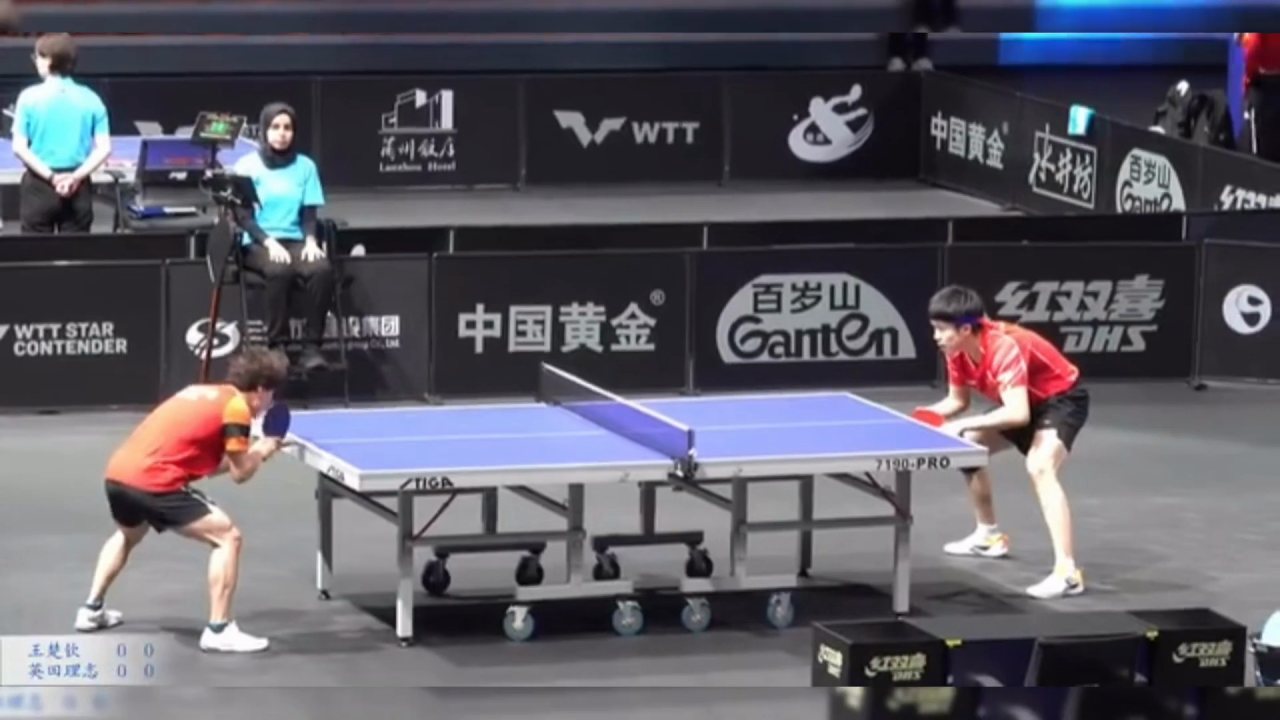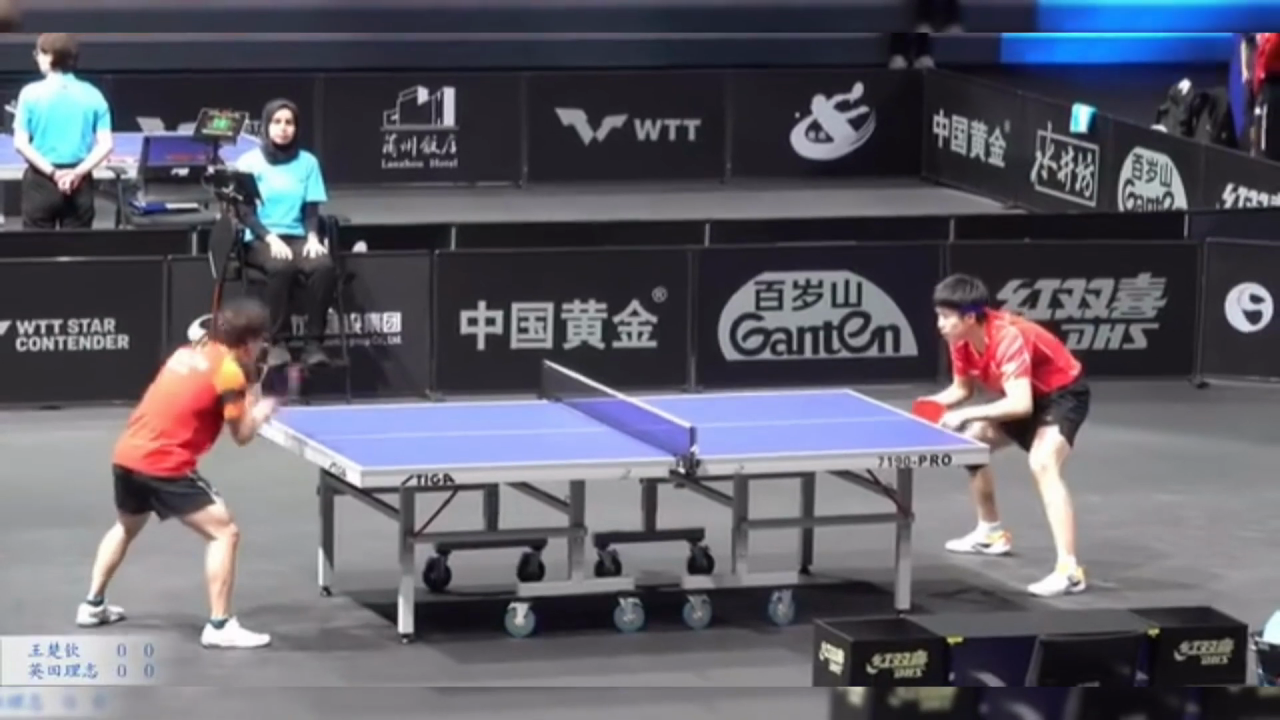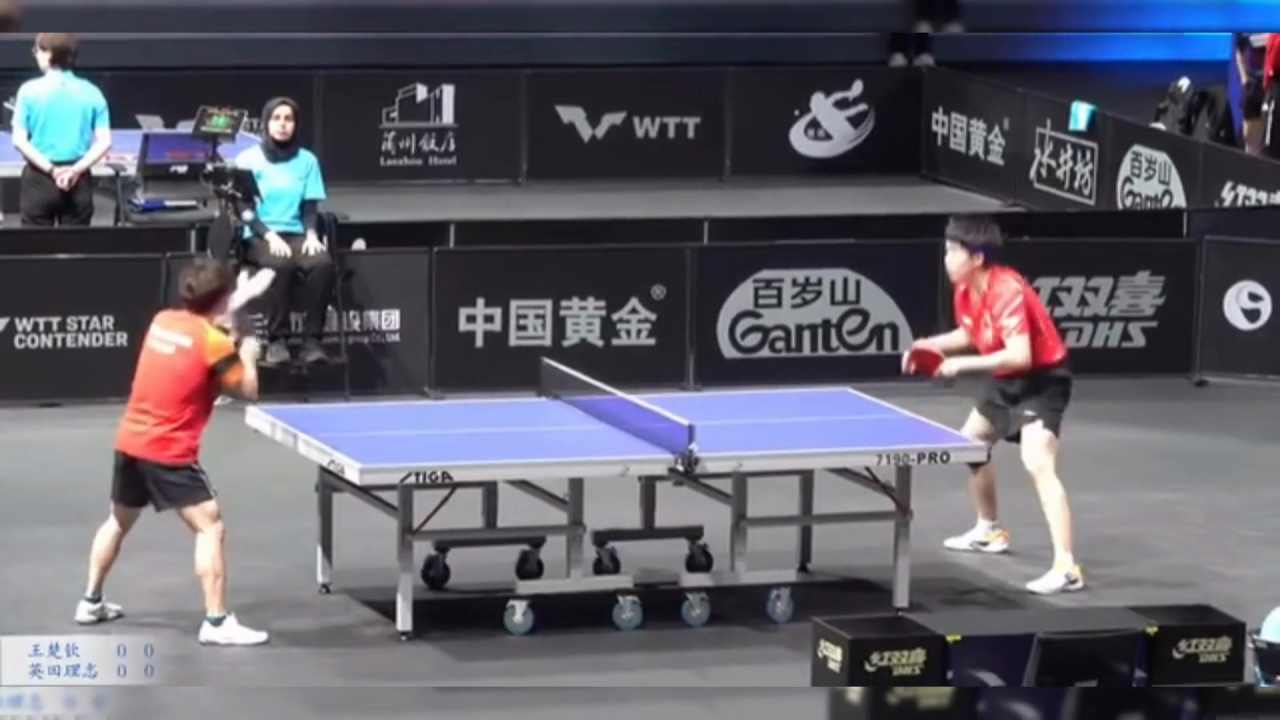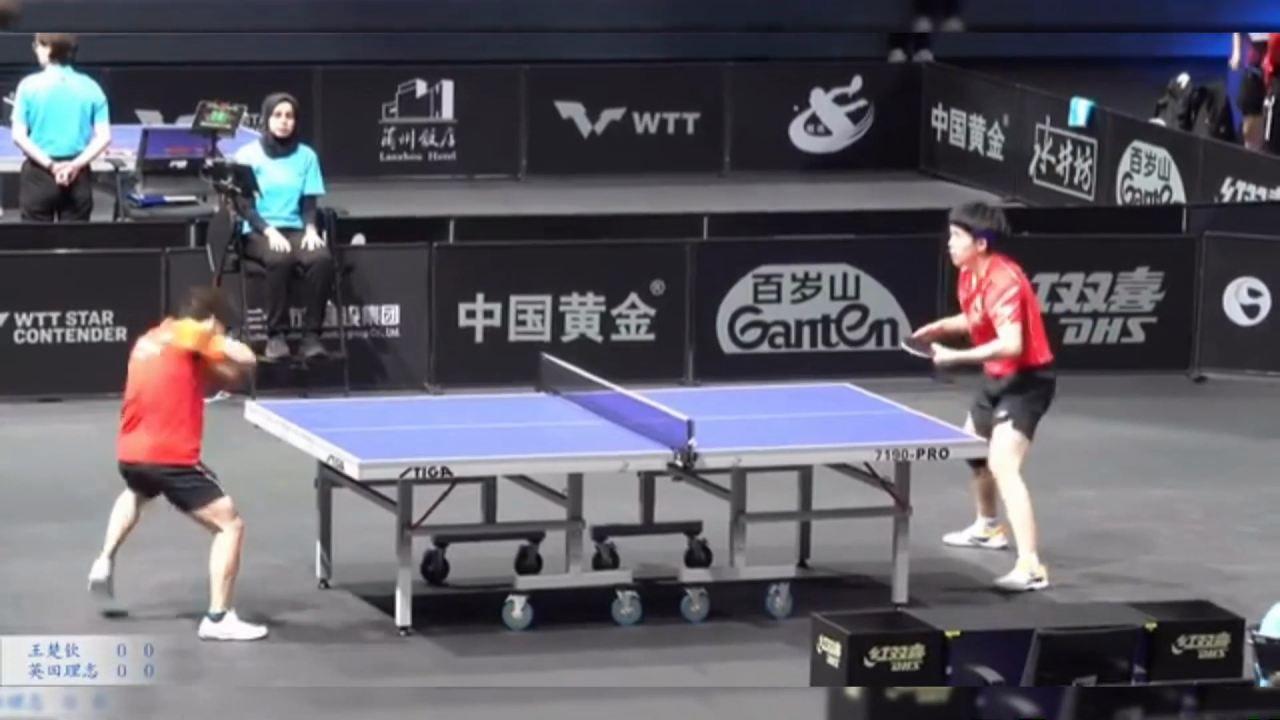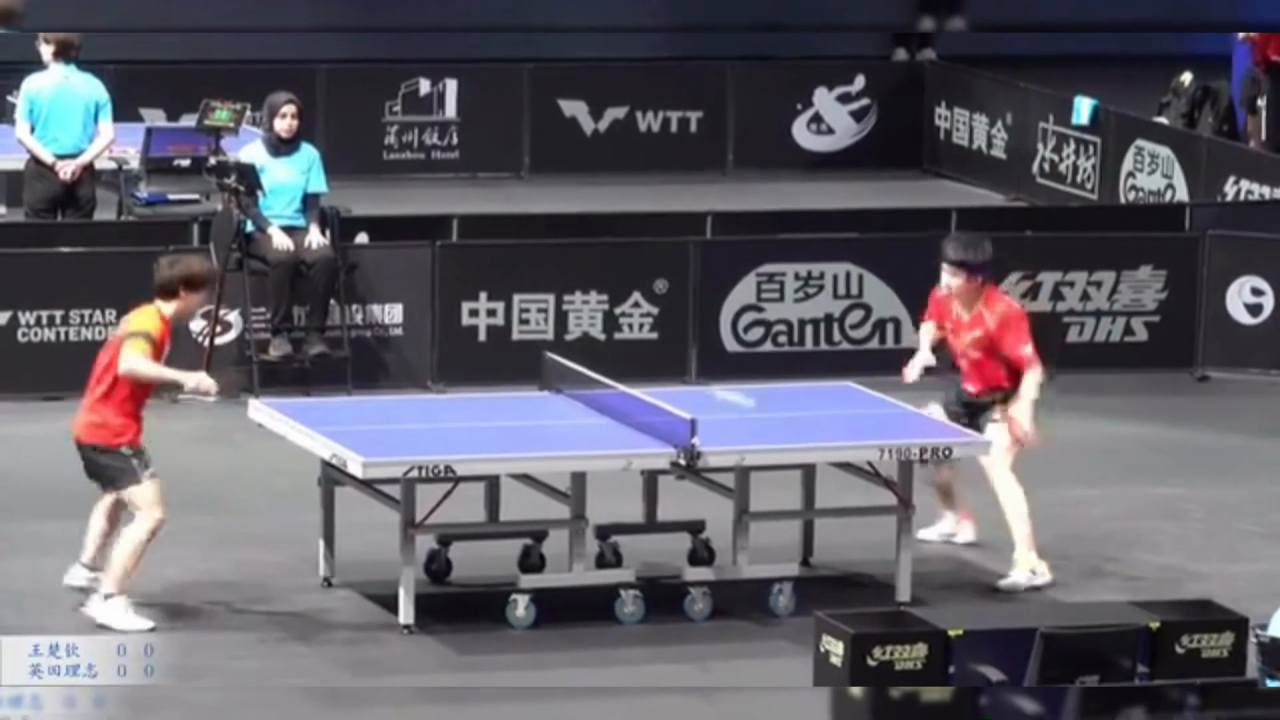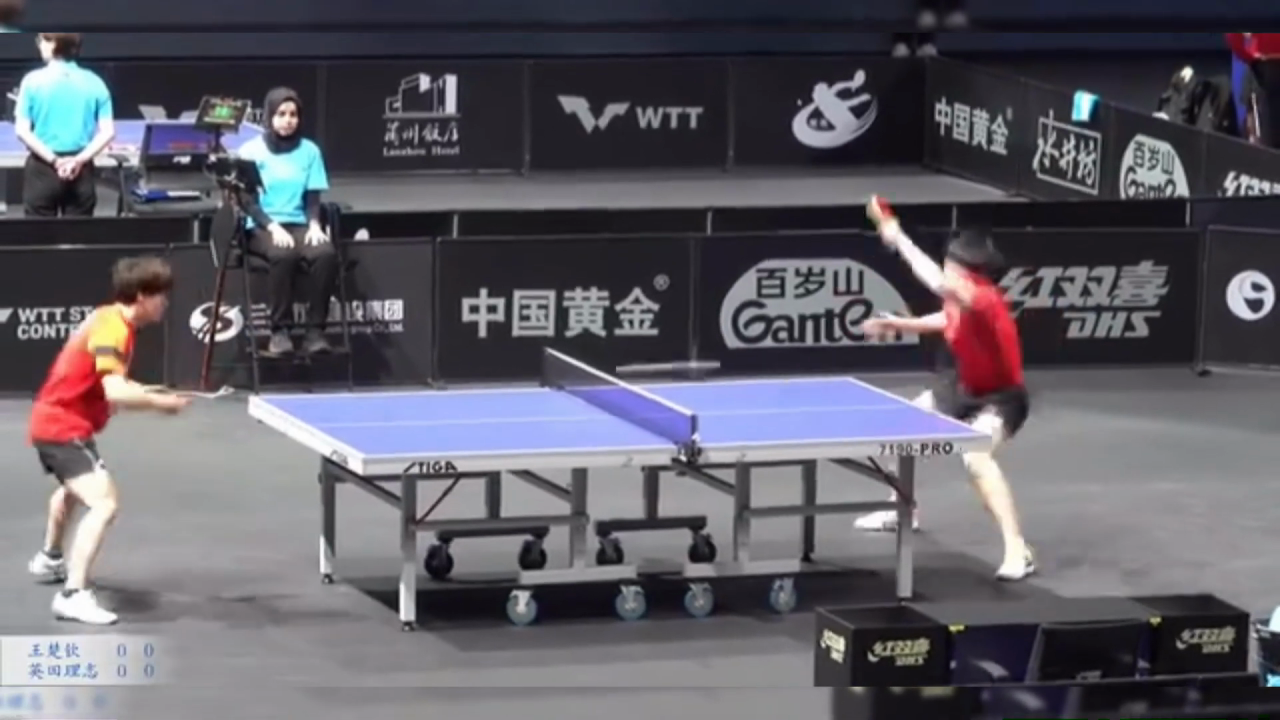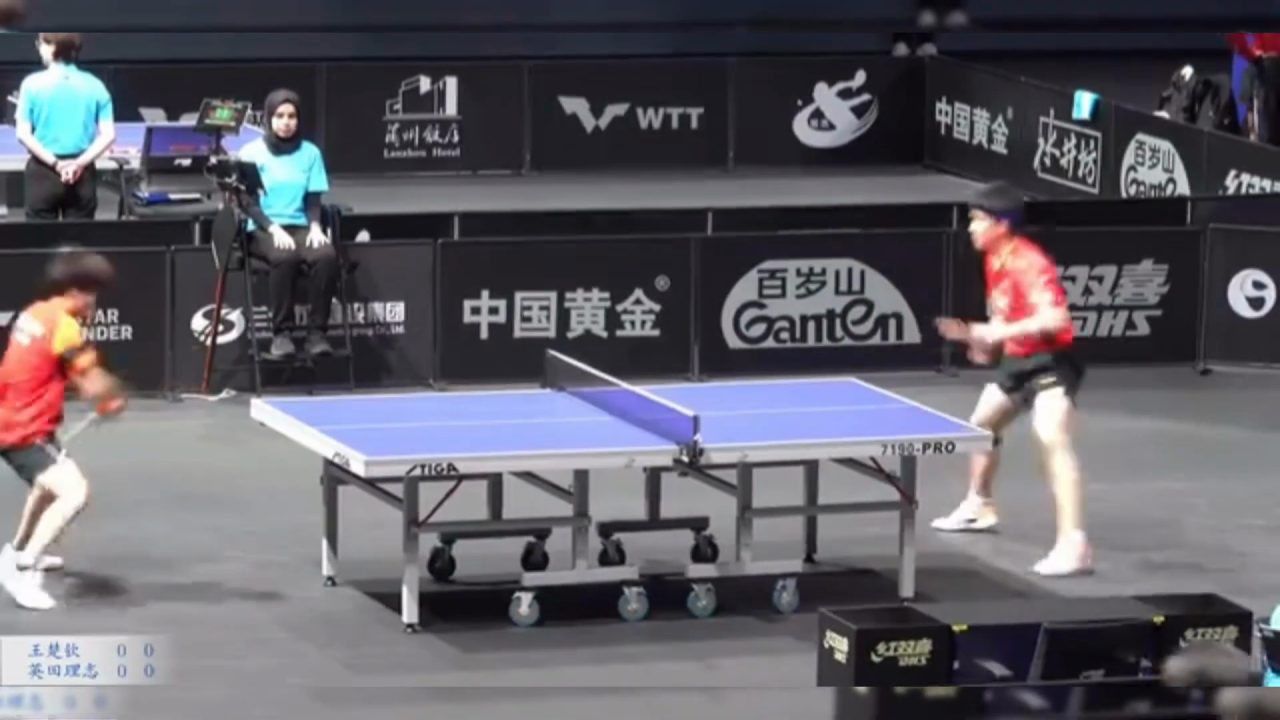
dt=0.4s
person 1, frame 1
left shoulder: (1004, 347)
right shoulder: (958, 350)
left elbow: (1018, 414)
right elbow: (957, 399)
left wrist: (964, 424)
right wrist: (928, 415)
left hip: (1062, 399)
right hip: (1025, 401)
left knee: (1039, 467)
left ankle: (1067, 572)
right ankle: (990, 536)
person 1, frame 2
left shoulder: (1008, 338)
right shoulder: (962, 340)
left elbow: (1021, 406)
right elbow: (963, 388)
left wrist: (967, 415)
right wrist: (934, 403)
left hip: (1063, 394)
right hip: (1026, 397)
left knee: (1042, 464)
left ankle: (1069, 570)
right ankle: (991, 533)
person 1, frame 3
left shoulder: (1008, 291)
right shoulder: (965, 289)
left elbow: (1020, 355)
right elbow: (971, 333)
left wrist: (963, 366)
right wrist: (930, 346)
left hip: (1042, 379)
right hip: (1007, 380)
left knee: (1037, 464)
right knee: (971, 444)
left ankle: (1066, 567)
right ankle: (990, 531)
person 1, frame 4
left shoulder: (1003, 280)
right shoulder: (969, 274)
left elbow: (1011, 344)
left wrist: (956, 357)
right wrist: (941, 327)
left hip: (1027, 380)
right hip: (999, 378)
left knee: (1002, 464)
left ankle: (1030, 566)
right ankle: (988, 527)
person 1, frame 5
left shoulder: (1005, 313)
right shoulder: (944, 296)
left elbow: (1033, 369)
right elbow: (931, 328)
left wrist: (1022, 411)
right wrist: (923, 351)
left hip: (1007, 397)
right hip: (970, 392)
left knee: (995, 465)
left ankle: (1030, 564)
right ankle: (957, 519)
person 1, frame 6
left shoulder: (984, 301)
right shoulder: (959, 297)
left elbow: (941, 286)
right elbow: (945, 318)
left wrist: (900, 238)
right wrist: (898, 324)
left hip: (1000, 398)
right hip: (965, 388)
left knee: (975, 460)
left ankle: (1017, 551)
person 1, frame 7
left shoulder: (1028, 263)
right shoulder: (994, 258)
left elbow: (1055, 319)
left wrist: (996, 334)
right wrist: (981, 336)
left hip: (1054, 361)
right hip: (1019, 359)
left knee: (1050, 438)
right knee: (982, 423)
left ankle: (1072, 543)
right ankle: (978, 506)
person 2, frame 1
left shoulder: (202, 393)
right shoulder: (236, 408)
right elbow: (240, 473)
left wrist: (252, 452)
right wrist: (262, 449)
left hip: (117, 474)
right hip: (153, 483)
left knee: (127, 536)
right knee: (228, 537)
left ankle: (92, 609)
right ankle: (219, 630)
person 2, frame 2
left shoulder: (189, 353)
right shoulder: (229, 374)
right elbow: (242, 435)
right wrist: (264, 409)
left hip: (127, 455)
right hip: (165, 467)
left knee: (125, 528)
right knee: (224, 533)
left ankle: (93, 605)
right ankle: (220, 626)
person 2, frame 3
left shoulder: (162, 320)
right shoulder: (214, 341)
right elbow: (248, 392)
right wrist: (248, 354)
left hip: (129, 443)
right hip: (169, 453)
left knee: (119, 522)
right knee: (211, 529)
left ankle: (91, 603)
right ankle: (217, 622)
person 2, frame 4
left shoulder: (147, 345)
right shoulder: (188, 334)
right elbow: (246, 361)
right wrist: (226, 347)
left hip: (132, 454)
right hip: (172, 458)
left knee: (135, 494)
right knee: (230, 526)
left ankle: (105, 562)
right ankle: (218, 618)
person 2, frame 5
left shoulder: (152, 320)
right shoulder: (149, 323)
left elbow: (133, 368)
right elbow: (129, 366)
right wrist: (183, 377)
left hip: (97, 427)
right hip: (110, 434)
left knee: (116, 498)
right knee: (150, 513)
left ankle: (86, 570)
right ankle: (106, 600)
person 2, frame 6
left shoulder: (110, 320)
right shoulder: (112, 330)
right elbow: (116, 392)
left wrist: (145, 392)
right wrist: (163, 401)
left hip: (55, 422)
right hip: (63, 428)
left knee: (72, 487)
right knee: (104, 504)
left ankle: (49, 558)
right ankle: (73, 595)
person 2, frame 7
left shoulder: (36, 314)
right shoulder: (64, 328)
right elbow: (94, 387)
right wrist: (113, 400)
left knee: (50, 486)
right knee: (74, 494)
person 3, frame 1
left shoulder: (305, 166)
right shoulder: (246, 165)
left elbow: (309, 212)
right elbow: (242, 215)
left wrist: (311, 240)
right wrist: (269, 242)
left hip: (295, 241)
right hip: (258, 244)
left knee: (322, 270)
right knee: (280, 271)
left ankle: (312, 346)
right ankle: (276, 346)
person 3, frame 2
left shoulder: (307, 162)
right shoulder: (249, 162)
left elbow: (311, 209)
right elbow: (244, 211)
left wrist: (312, 237)
right wrist: (271, 238)
left hip: (297, 237)
right hip: (260, 240)
left knee: (323, 267)
right knee: (281, 268)
left ankle: (313, 342)
right ankle: (277, 342)
person 3, frame 3
left shoulder: (307, 160)
right shoulder: (248, 159)
left elbow: (310, 206)
left wrist: (311, 234)
right wrist: (270, 235)
left hip: (296, 234)
right hip: (259, 237)
left knee: (322, 264)
right knee: (281, 264)
left ankle: (312, 339)
right ankle: (276, 340)
person 3, frame 4
left shoulder: (306, 155)
right shoulder: (248, 155)
left elbow: (309, 201)
right elbow: (243, 204)
left wrist: (310, 229)
right wrist: (269, 231)
left hip: (295, 230)
right hip: (258, 232)
left knee: (322, 259)
right knee: (280, 259)
left ankle: (311, 334)
right ankle: (276, 335)
person 3, frame 5
left shoulder: (309, 154)
right shoulder: (250, 154)
left elbow: (312, 200)
right elbow: (247, 203)
left wrist: (313, 228)
right wrist: (272, 230)
left hip: (298, 228)
right hip: (261, 231)
left knee: (325, 258)
right knee: (283, 258)
left ankle: (314, 333)
right ankle: (279, 333)
person 3, frame 6
left shoulder: (309, 150)
right shoulder: (251, 150)
left elbow: (313, 197)
right elbow: (248, 200)
left wrist: (314, 225)
right wrist: (273, 226)
left hip: (299, 225)
right hip: (262, 227)
left knee: (325, 254)
right knee: (284, 255)
left ankle: (315, 330)
right ankle: (279, 330)
person 3, frame 7
left shoulder: (310, 152)
right shoulder: (251, 152)
left elbow: (313, 199)
right elbow: (248, 203)
left wrist: (315, 227)
right wrist: (274, 228)
left hip: (300, 227)
right hip: (263, 230)
left knee: (326, 256)
right knee: (285, 257)
left ankle: (316, 332)
right ankle: (281, 332)
person 4, frame 1
left shoulder: (29, 97)
right shoulder: (91, 98)
left elbow: (19, 148)
right elbow: (104, 148)
left wrist: (51, 177)
right wrist: (76, 177)
left hip: (39, 186)
right hip: (78, 187)
person 4, frame 2
left shoulder: (31, 93)
right shoulder: (92, 95)
left elbow: (21, 144)
right elbow: (106, 145)
left wrist: (53, 173)
right wrist: (77, 173)
left hip: (40, 182)
right hip: (79, 183)
person 4, frame 3
left shoulder: (30, 90)
right shoulder: (91, 92)
left elbow: (19, 141)
right elbow: (104, 142)
left wrist: (51, 170)
right wrist: (76, 170)
left hip: (39, 179)
right hip: (78, 180)
person 4, frame 4
left shoulder: (29, 85)
right shoulder: (90, 87)
left elbow: (19, 136)
right elbow: (104, 137)
left wrist: (50, 165)
right wrist: (76, 165)
left hip: (38, 174)
right hip: (77, 175)
person 4, frame 5
left shoulder: (33, 84)
right shoulder: (94, 85)
left elbow: (22, 134)
right elbow: (107, 135)
left wrist: (53, 163)
right wrist: (79, 163)
left hip: (42, 172)
right hip: (81, 173)
person 4, frame 6
left shoulder: (33, 81)
right shoulder: (94, 82)
left elbow: (22, 130)
right elbow: (107, 132)
left wrist: (54, 160)
right wrist: (79, 160)
left hip: (42, 169)
right hip: (81, 170)
person 4, frame 7
left shoulder: (33, 84)
right shoulder: (94, 85)
left elbow: (23, 134)
right elbow: (108, 135)
left wrist: (54, 163)
right wrist: (80, 163)
left hip: (43, 172)
right hip: (82, 173)
